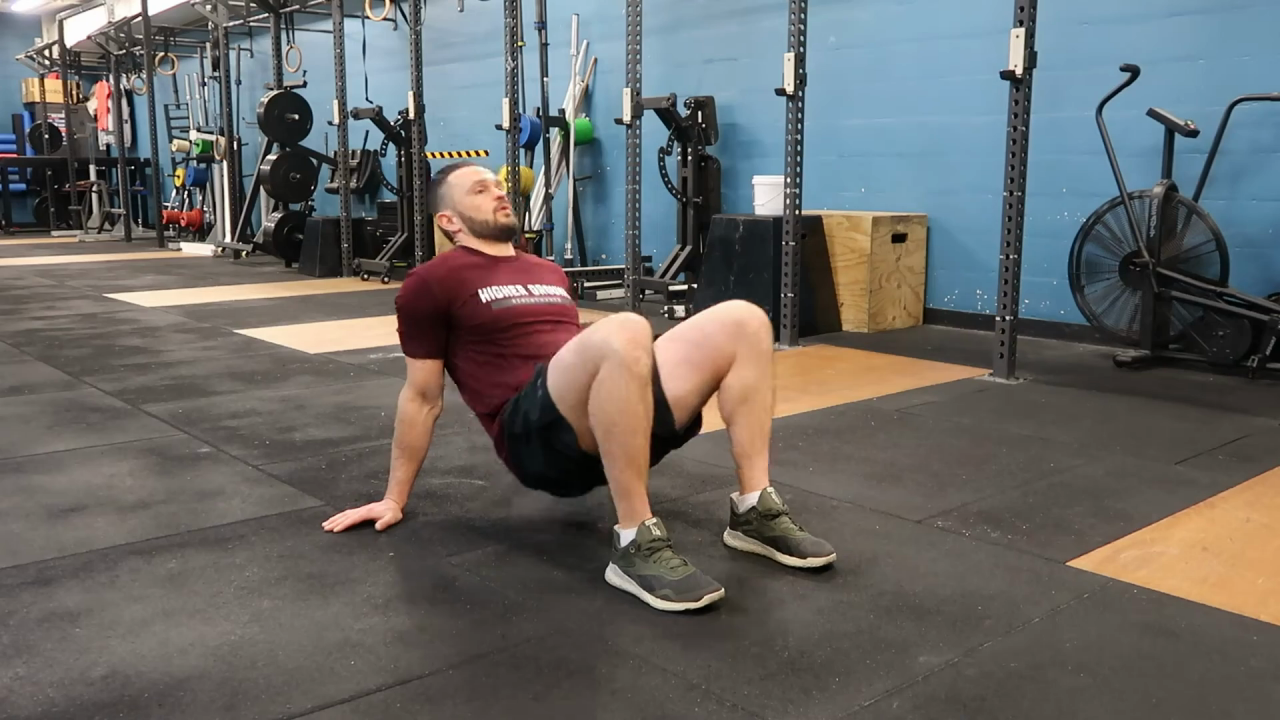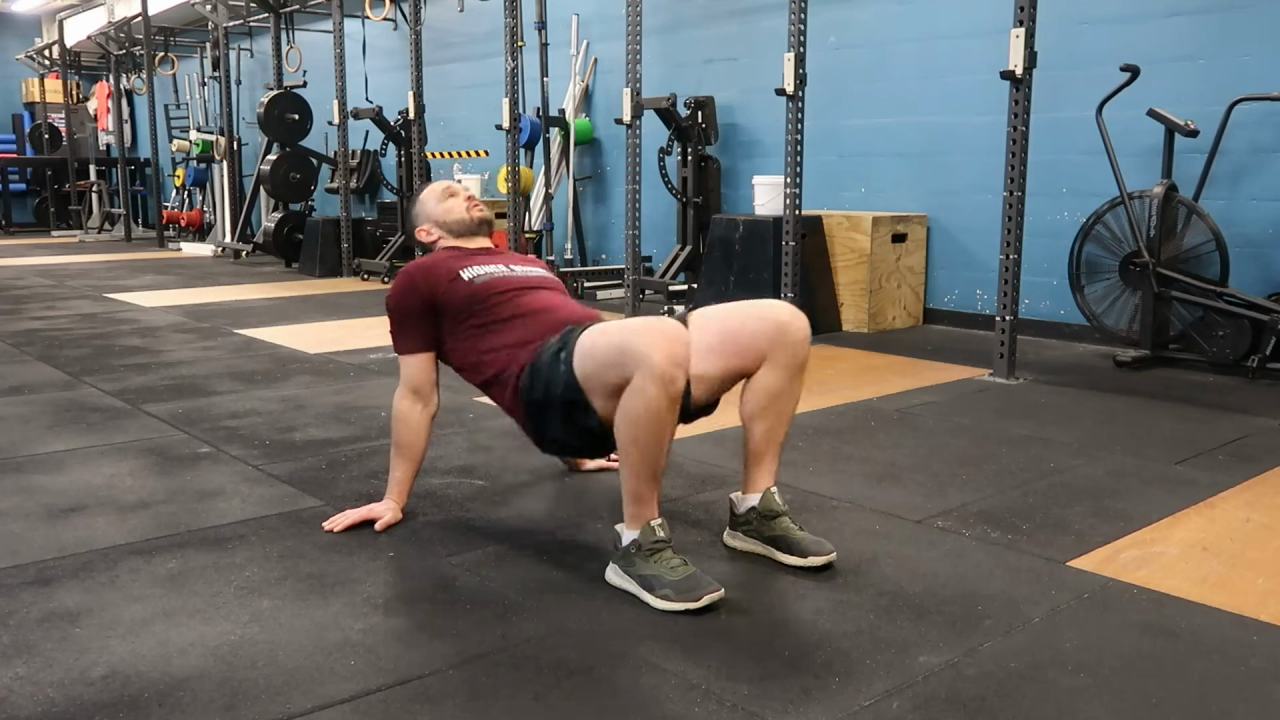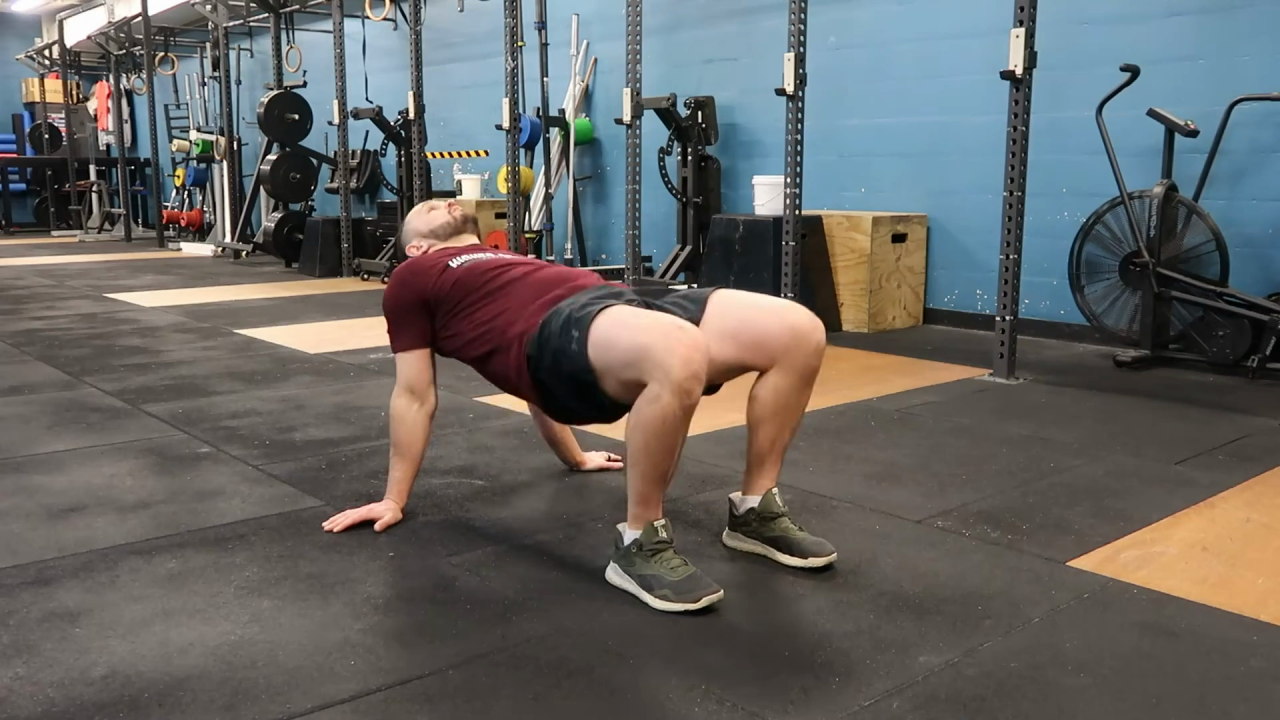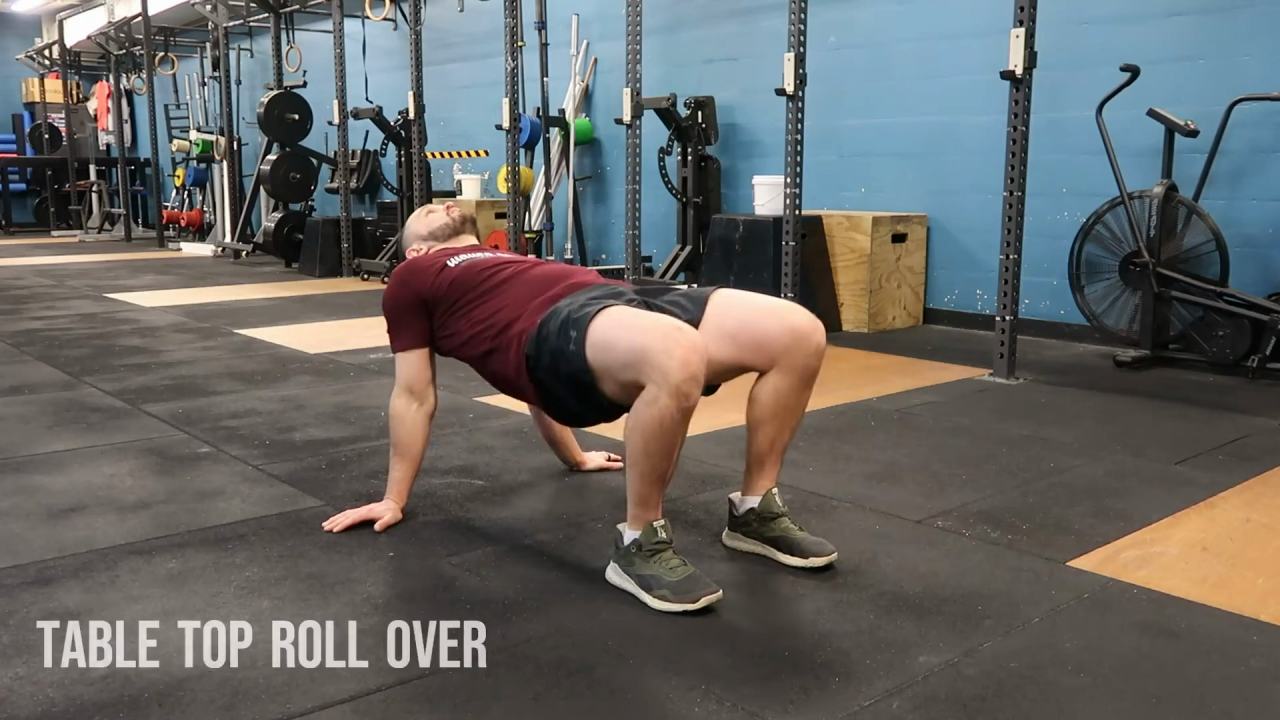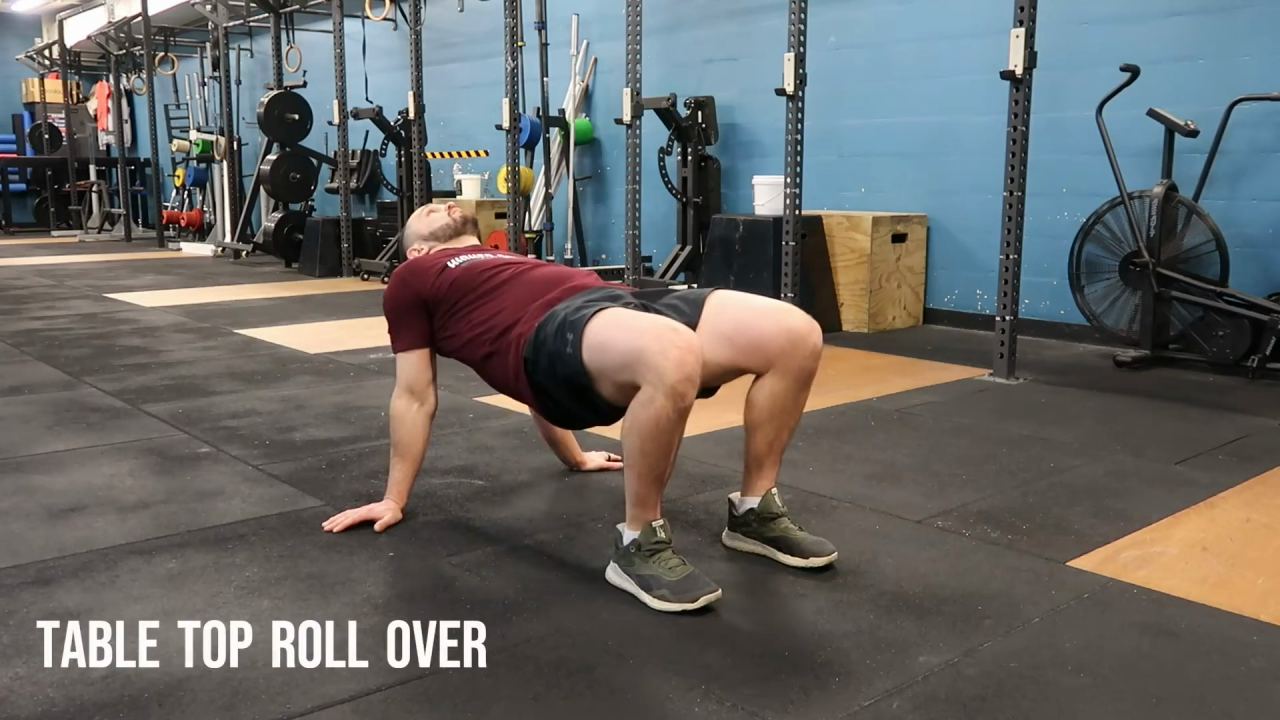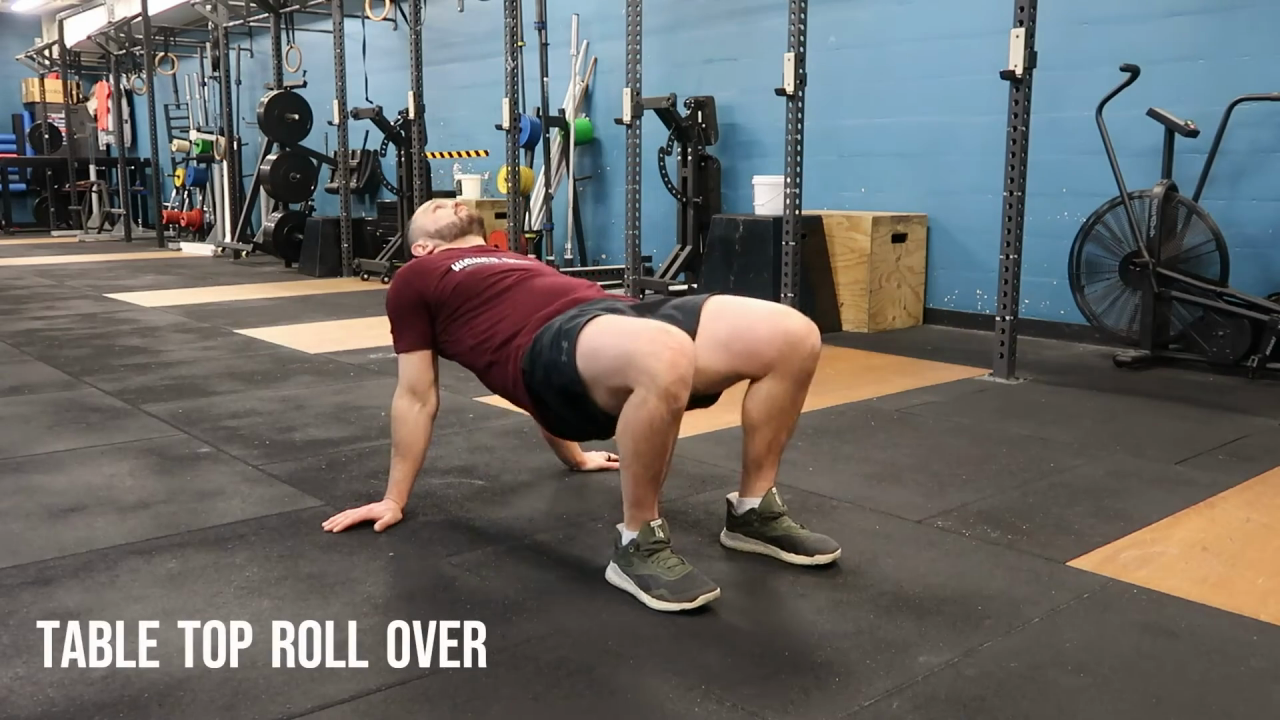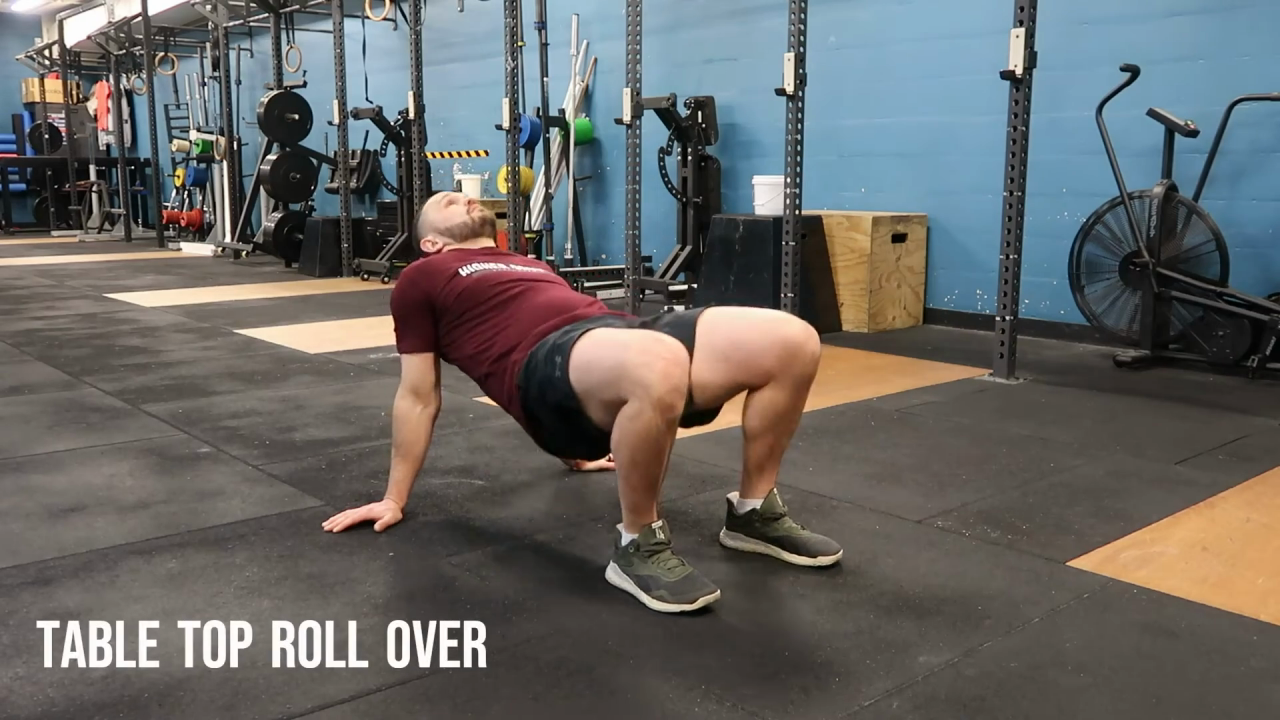
dt=0.2s
person 1, frame 1
left shoulder: (549, 272)
right shoulder: (433, 283)
right elbow: (422, 397)
right wrist: (394, 499)
left hip: (616, 422)
right hip: (539, 432)
left knee: (742, 320)
right knee: (624, 333)
left ankle: (755, 510)
right ankle: (636, 543)
person 1, frame 2
left shoulder: (531, 266)
right shoulder: (421, 279)
right elbow: (417, 395)
left wrist: (580, 453)
right wrist: (395, 499)
left hip: (632, 376)
right hip: (551, 386)
left knee: (783, 326)
right knee: (660, 346)
left ankle: (755, 510)
right ankle: (637, 544)
person 1, frame 3
left shoulder: (516, 265)
right shoulder: (414, 278)
left elbow: (531, 369)
right elbow: (415, 394)
right wrist: (394, 499)
right hip: (564, 332)
left knee: (800, 333)
right knee: (681, 355)
left ankle: (755, 511)
right ankle: (640, 544)
person 1, frame 4
left shoulder: (509, 265)
right shoulder: (413, 280)
left elbow: (531, 379)
right elbow: (415, 395)
right wrist: (394, 500)
right hip: (562, 329)
left knee: (799, 335)
right knee: (678, 360)
left ankle: (755, 512)
right ankle: (640, 545)
person 1, frame 5
left shoulder: (510, 265)
right shoulder: (414, 280)
left elbow: (530, 377)
right elbow: (416, 395)
right wrist: (395, 499)
right hip: (561, 332)
left knee: (796, 337)
right knee: (673, 359)
left ankle: (754, 512)
right ankle: (639, 544)
person 1, frame 6
left shoulder: (521, 265)
right shoulder: (418, 279)
left elbow: (537, 384)
right elbow: (417, 395)
right wrist: (394, 500)
right hip: (558, 342)
left knee: (793, 338)
right knee: (665, 359)
left ankle: (754, 510)
right ankle: (639, 544)
person 1, frame 7
left shoulder: (531, 267)
right shoulder: (424, 278)
right elbow: (419, 395)
right wrist: (395, 499)
right hip: (552, 360)
left knee: (794, 343)
right knee: (659, 368)
left ankle: (754, 511)
right ankle: (639, 546)
